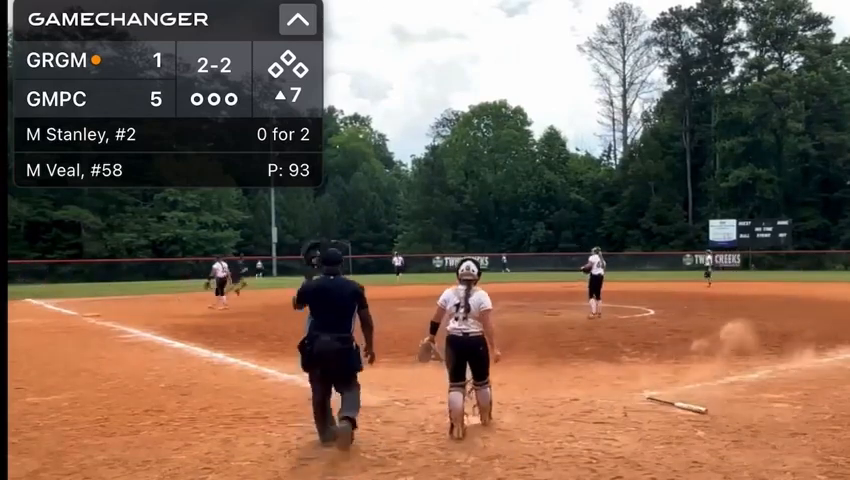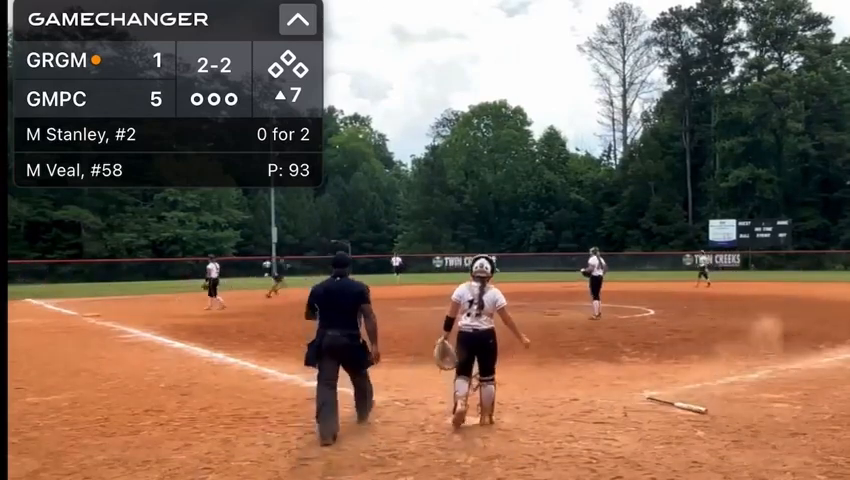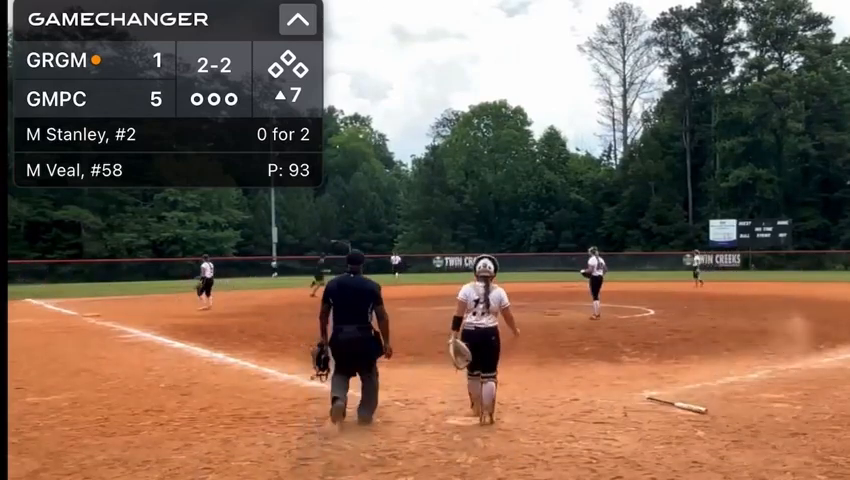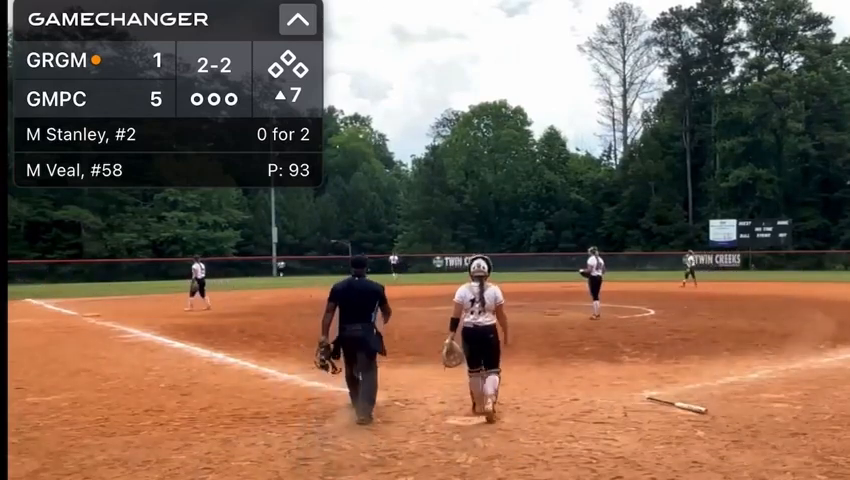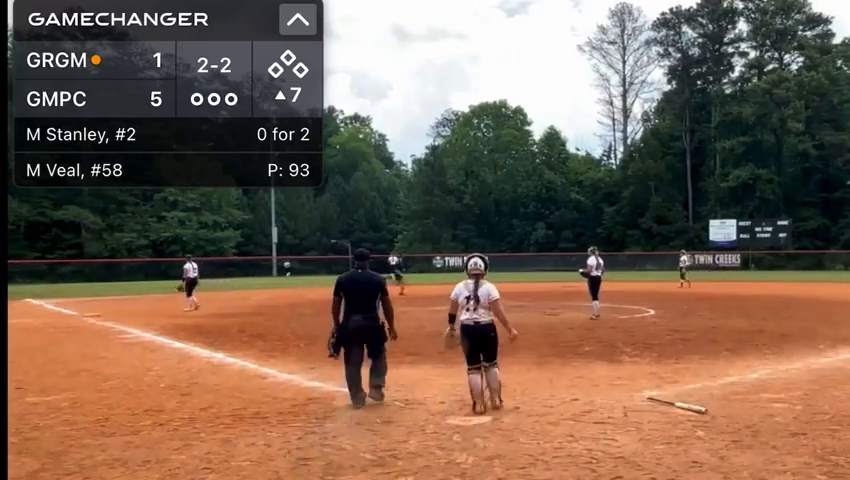
dt=0.3s
person 1, frame 1
left shoulder: (309, 287)
right shoulder: (354, 288)
left elbow: (296, 304)
right elbow: (366, 321)
right wrist: (369, 345)
left hip: (316, 345)
right hip: (342, 345)
left knee: (320, 391)
right knee: (349, 388)
left ankle: (326, 433)
right ankle: (345, 422)
person 1, frame 2
left shoulder: (318, 289)
right shoulder: (359, 288)
left elbow: (309, 315)
right elbow: (369, 317)
right wrist: (374, 345)
left hip: (325, 341)
right hip: (350, 341)
left knee: (326, 385)
right knee: (360, 379)
left ankle: (327, 431)
right ankle: (363, 412)
person 1, frame 3
left shoulder: (332, 284)
right shoulder: (371, 286)
left elbow: (324, 313)
right elbow: (382, 315)
left wrist: (324, 337)
right wrist: (386, 341)
left hip: (340, 335)
right hip: (363, 335)
left knee: (341, 372)
right knee: (368, 374)
left ankle: (338, 401)
right ankle: (365, 414)
person 1, frame 4
left shoulder: (338, 287)
right shoulder: (376, 288)
left elbow: (329, 312)
right elbow: (387, 310)
left wrist: (324, 335)
right wrist: (386, 318)
left hip: (346, 333)
right hip: (367, 334)
left knee: (351, 370)
right knee: (368, 372)
left ankle: (358, 403)
right ankle: (364, 411)
person 1, frame 5
left shoulder: (342, 279)
right shoulder: (378, 279)
left elbow: (335, 305)
right elbow: (387, 305)
left wrist: (336, 325)
right wrist: (391, 326)
left hip: (350, 324)
right hip: (371, 323)
left knee: (352, 362)
right knee: (378, 355)
left ankle: (357, 398)
right ankle: (376, 387)
person 2, frame 1
left shoulder: (449, 293)
right shoulder: (481, 295)
left elbow: (437, 318)
right elbow: (487, 324)
left wrist: (431, 336)
right wrist: (494, 348)
left hip: (454, 341)
right hip: (476, 342)
left knee: (456, 385)
right knee: (482, 381)
left ankle: (457, 427)
right ankle: (485, 417)
person 2, frame 2
left shoulder: (462, 289)
right shoulder: (495, 293)
left elbow: (451, 315)
right elbow: (507, 319)
left wrist: (445, 335)
right wrist: (521, 337)
left hip: (465, 336)
right hip: (486, 337)
left knee: (462, 374)
right knee: (487, 377)
left ankle: (460, 405)
right ankle: (486, 416)
person 2, frame 3
left shoulder: (467, 289)
right shoulder: (499, 292)
left elbow: (459, 315)
right elbow: (508, 316)
left wrist: (454, 335)
right wrist: (515, 330)
left hip: (469, 334)
right hip: (489, 335)
left knee: (473, 373)
right knee: (489, 375)
left ankle: (477, 407)
right ankle: (486, 414)
person 2, frame 4
left shoulder: (463, 290)
right shoulder: (494, 290)
left elbow: (456, 316)
right elbow: (501, 316)
left wrist: (451, 336)
right wrist: (505, 334)
left hip: (469, 332)
right hip: (488, 332)
left knee: (473, 370)
right knee: (492, 370)
left ankle: (478, 405)
right ankle: (489, 403)
person 2, frame 5
left shoulder: (459, 287)
right shoulder: (489, 287)
left elbow: (452, 312)
right elbow: (498, 311)
left wrist: (451, 327)
right wrist: (510, 329)
left hip: (467, 330)
right hip: (486, 329)
left knee: (473, 367)
right knee: (491, 364)
left ankle: (478, 403)
right ankle: (495, 399)
